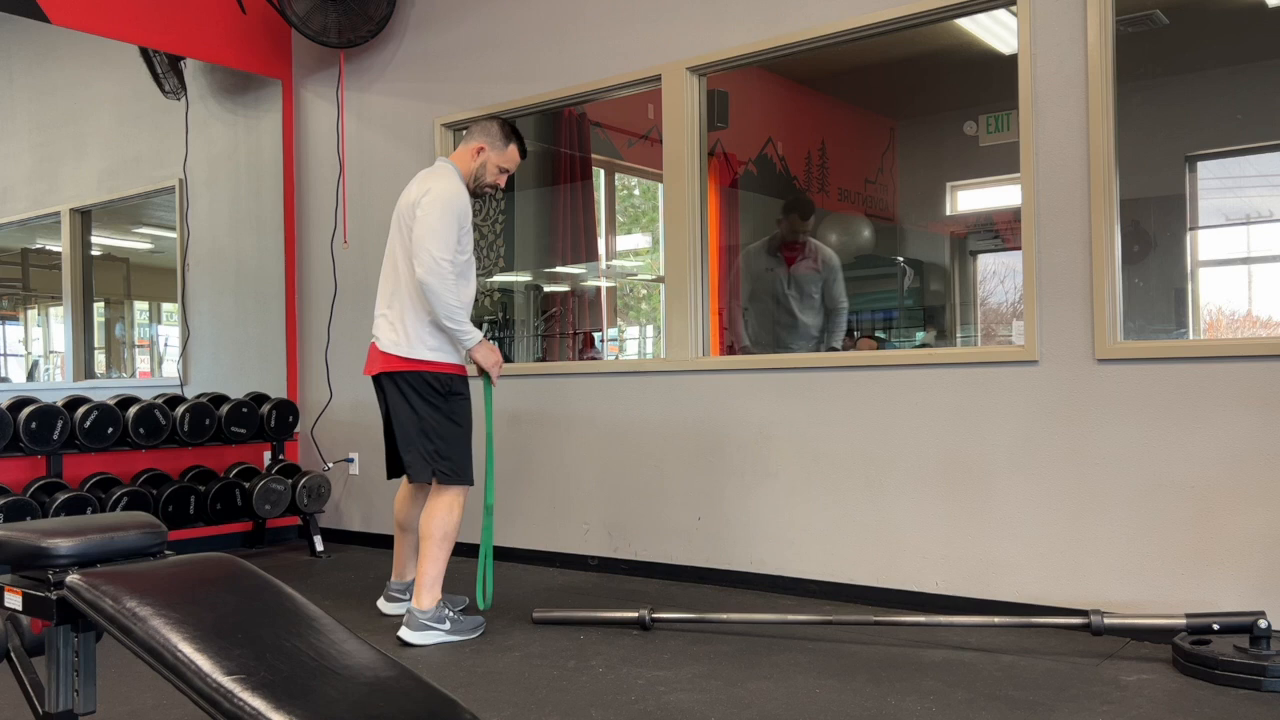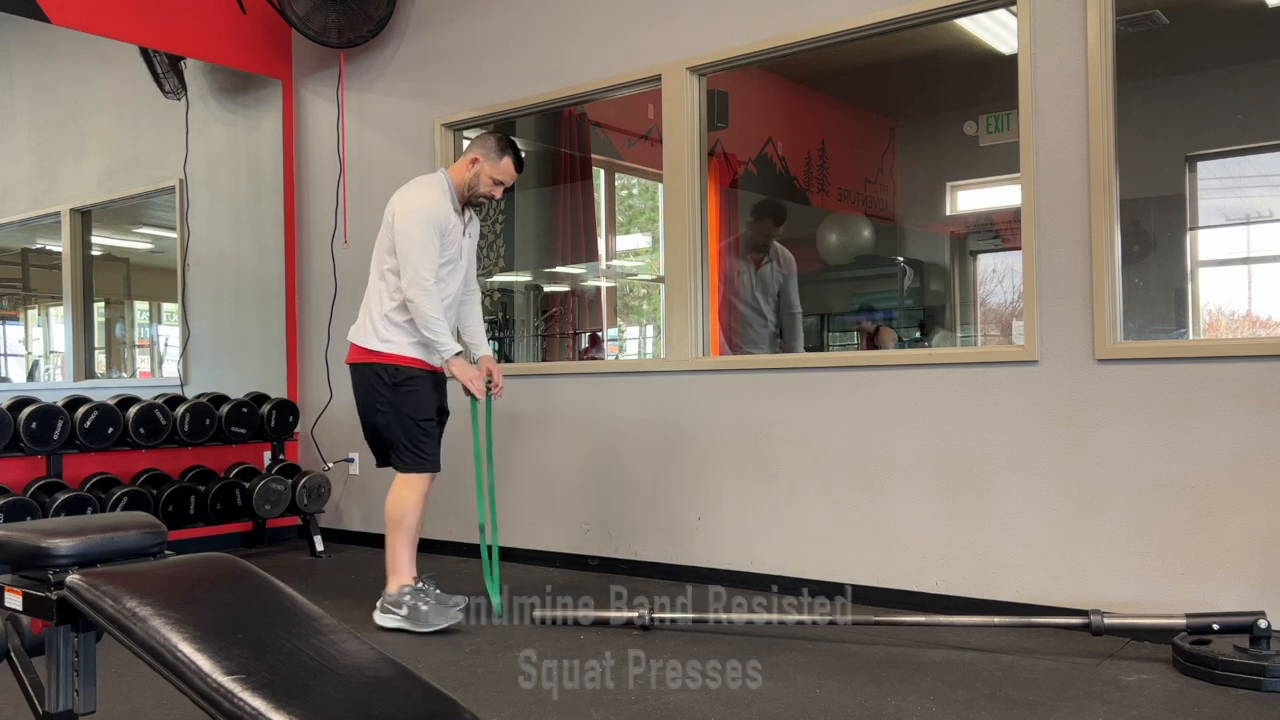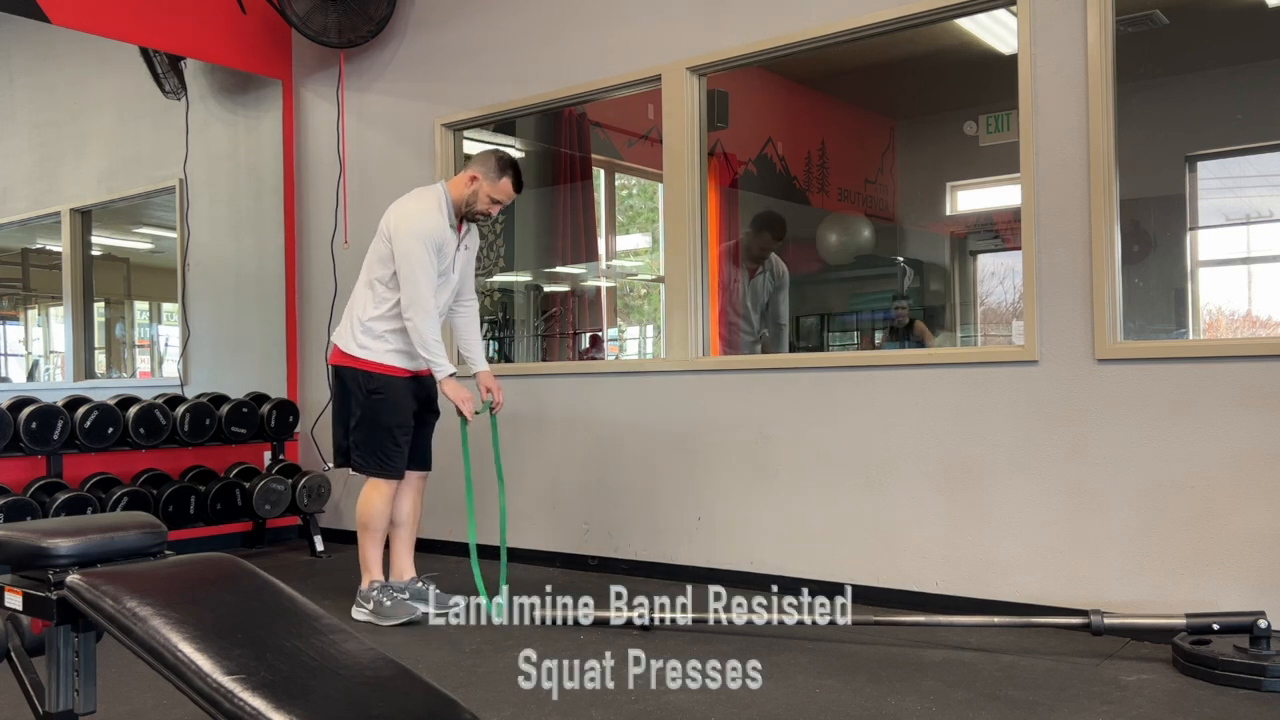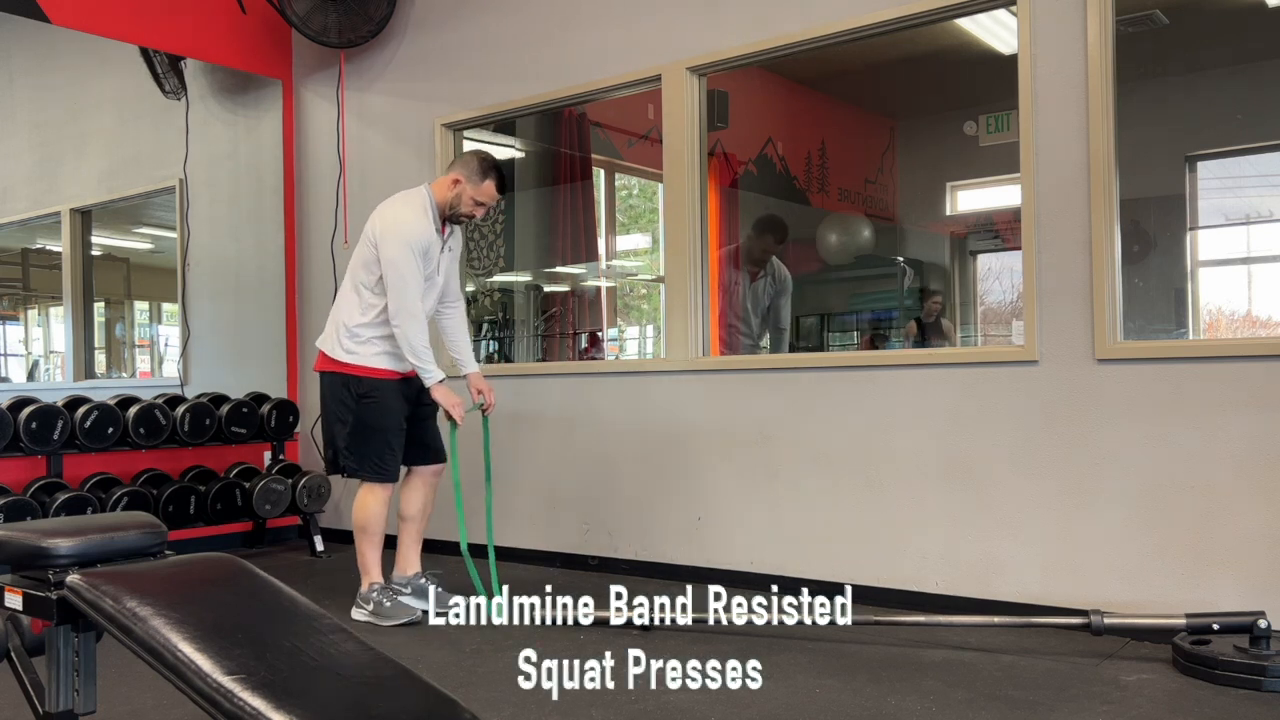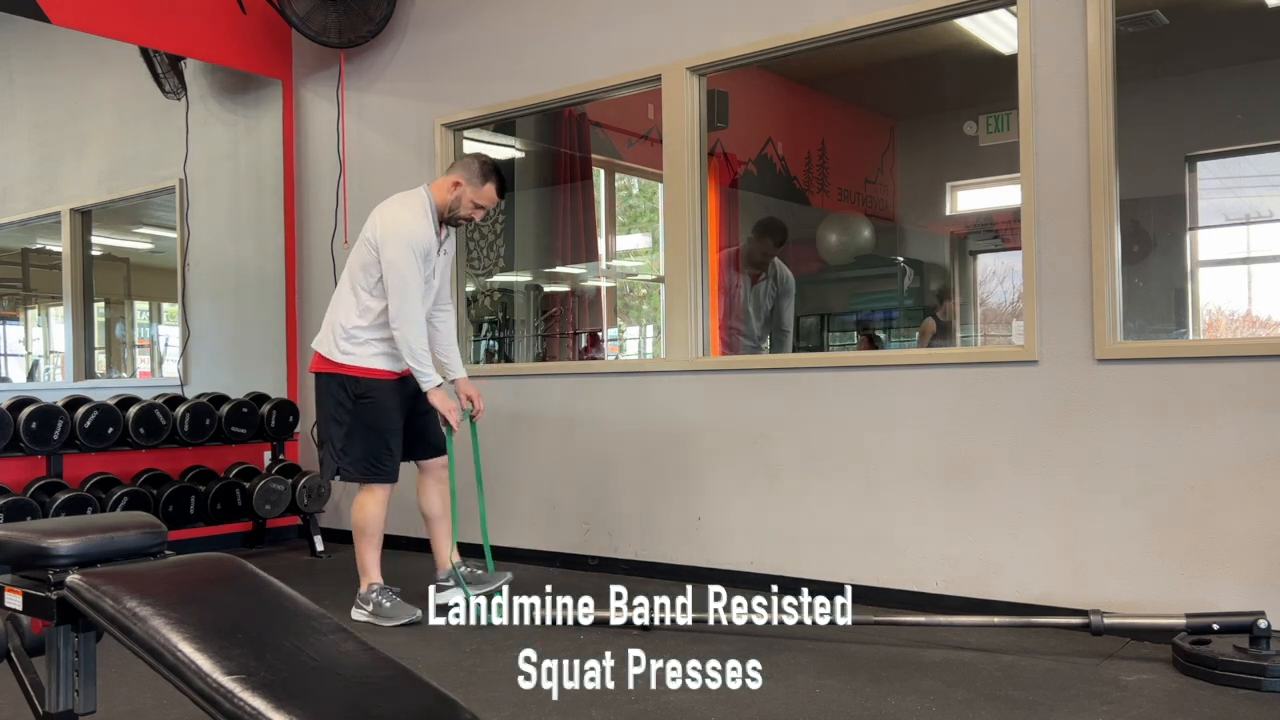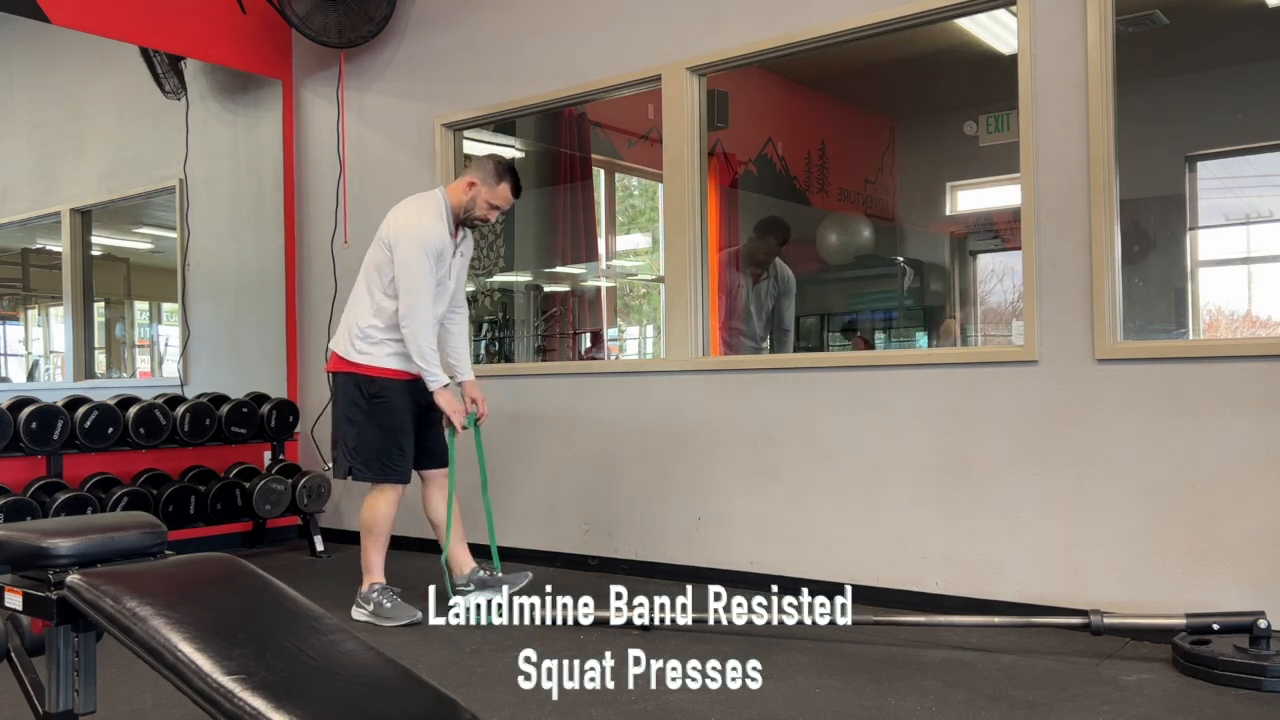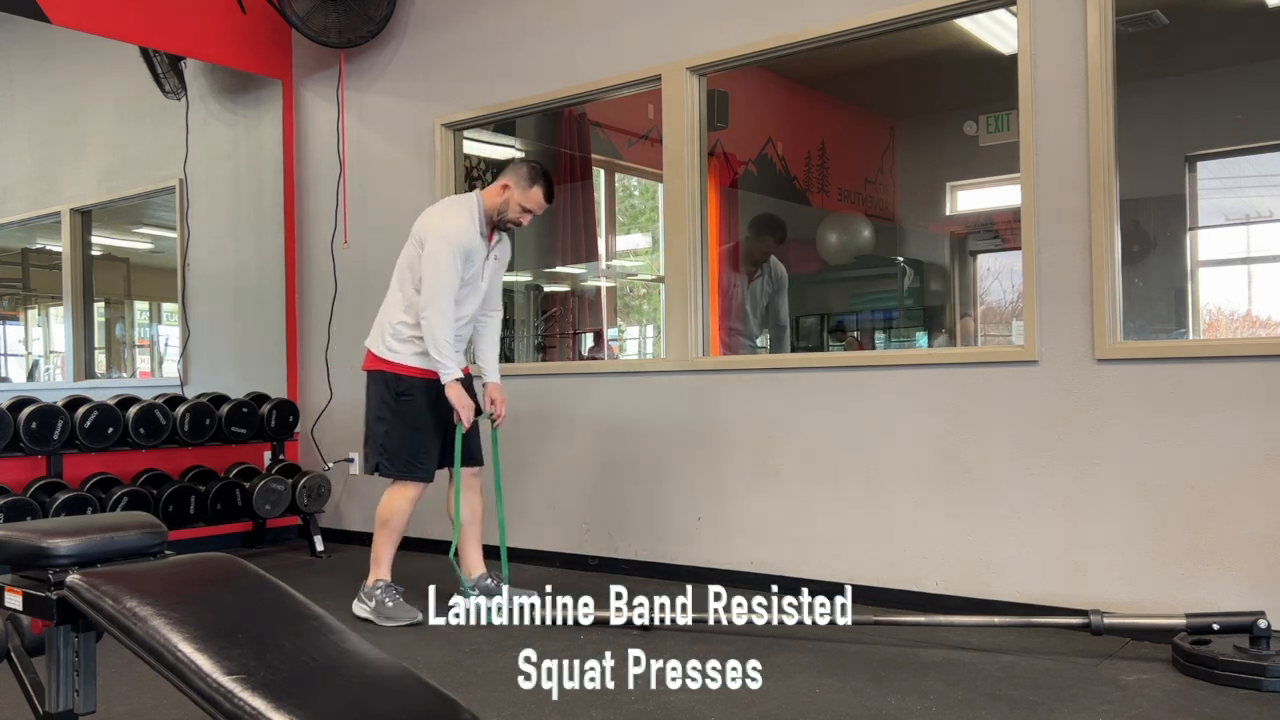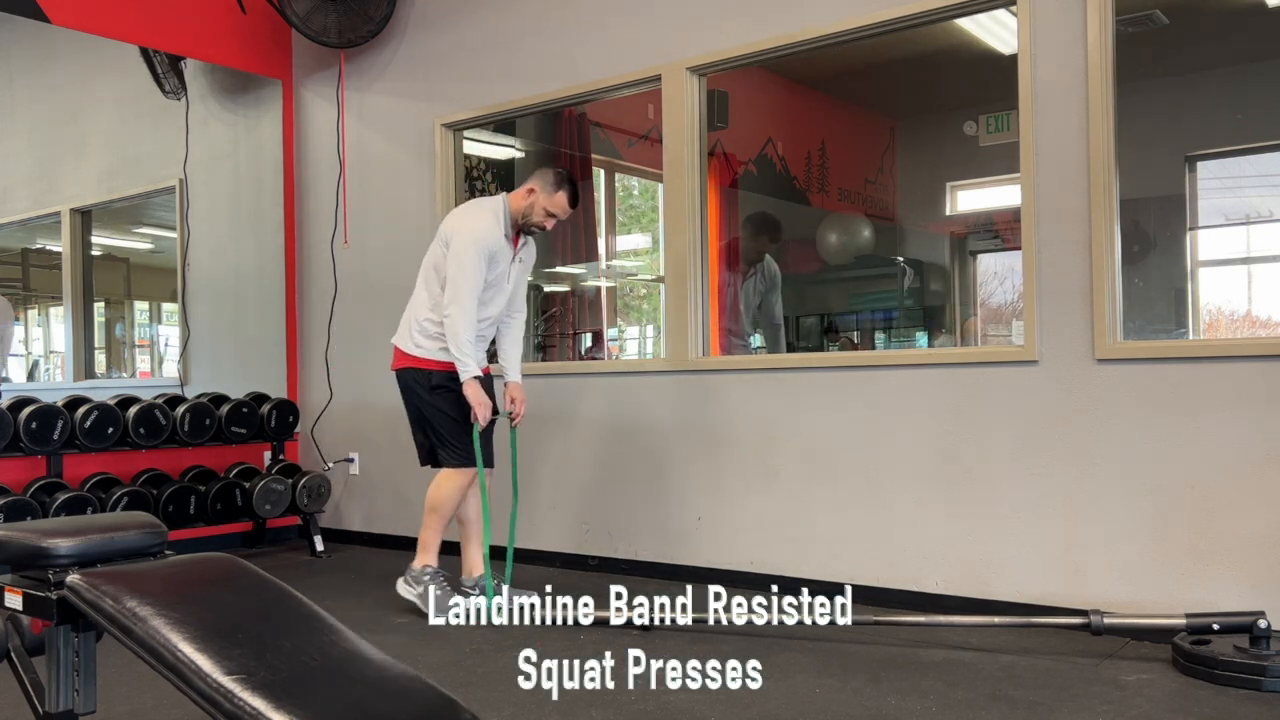
dt=0.3s
person 1, frame 1
left shoulder: (438, 193)
right shoulder: (443, 192)
right elbow: (432, 279)
left wrist: (473, 340)
right wrist: (473, 342)
left hip: (404, 355)
right hip: (421, 359)
left knee: (423, 476)
right knee: (449, 481)
left ankle: (402, 586)
right ankle: (426, 612)
person 1, frame 2
left shoulder: (467, 219)
right shoulder: (422, 201)
left elbow: (465, 292)
right elbow: (418, 289)
left wrist: (482, 351)
right wrist: (454, 355)
left hip: (418, 358)
right hip: (389, 354)
left knee: (415, 468)
right knee: (416, 468)
left ankle: (402, 584)
right ankle: (399, 595)
person 1, frame 3
left shoulder: (467, 231)
right shoulder: (419, 217)
left elbow: (463, 305)
right elbow: (417, 307)
left wrist: (481, 369)
right wrist: (446, 376)
left hip: (412, 363)
right hip: (371, 358)
left knee: (413, 472)
right knee: (386, 473)
left ankle: (403, 581)
right ankle: (371, 590)
person 1, frame 4
left shoulder: (450, 231)
right shoulder: (404, 220)
left elbow: (450, 305)
right elbow: (405, 314)
left wrist: (471, 370)
right wrist: (436, 382)
left hip: (400, 365)
right hip: (358, 362)
left knee: (427, 465)
right knee: (379, 476)
left ankle: (407, 576)
right ankle: (371, 591)
person 1, frame 5
left shoulder: (444, 232)
right shoulder: (404, 222)
left elbow: (440, 310)
right elbow: (403, 315)
left wrist: (458, 376)
right wrist: (433, 386)
left hip: (396, 365)
right hip: (356, 363)
left knee: (435, 461)
right knee: (377, 478)
left ankle: (449, 572)
right ankle: (370, 592)
person 1, frame 6
left shoulder: (462, 236)
right shoulder: (419, 224)
left elbow: (453, 312)
right elbow: (413, 315)
left wrist: (465, 379)
right wrist: (440, 386)
left hip: (409, 367)
right hip: (371, 364)
left knee: (437, 471)
right knee: (389, 479)
left ankle: (467, 576)
right ankle: (372, 592)
person 1, frame 7
left shoulder: (501, 243)
right shoulder: (451, 223)
left elbow: (488, 314)
right elbow: (435, 309)
left wrist: (491, 378)
right wrist: (451, 381)
left hip: (445, 366)
right hip: (402, 363)
left knee: (468, 469)
right knee: (412, 476)
left ankle: (475, 579)
right ankle: (376, 588)
person 1, frame 8
left shoulder: (526, 246)
right shoulder: (476, 224)
left elbow: (512, 315)
right elbow: (457, 307)
left wrist: (513, 378)
right wrist: (469, 379)
left hip: (468, 364)
right hip: (428, 357)
left knee: (477, 468)
right knee: (461, 464)
left ankle: (475, 578)
right ankle: (420, 570)
